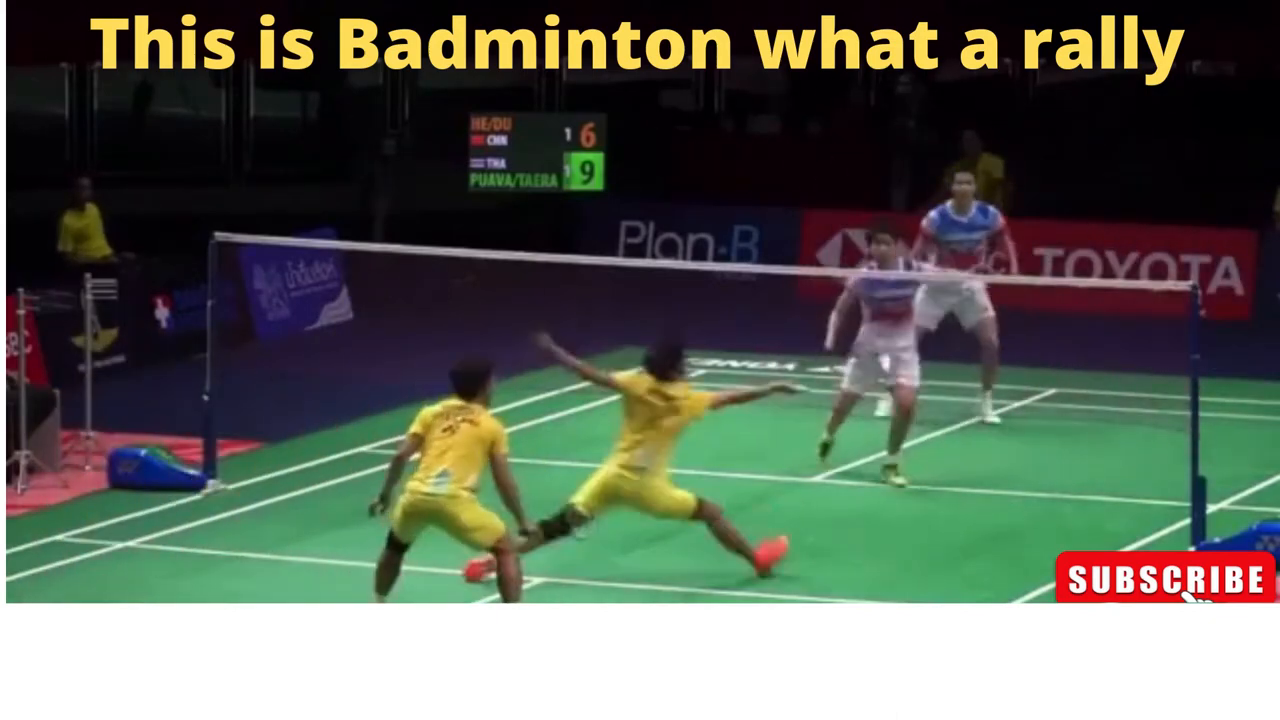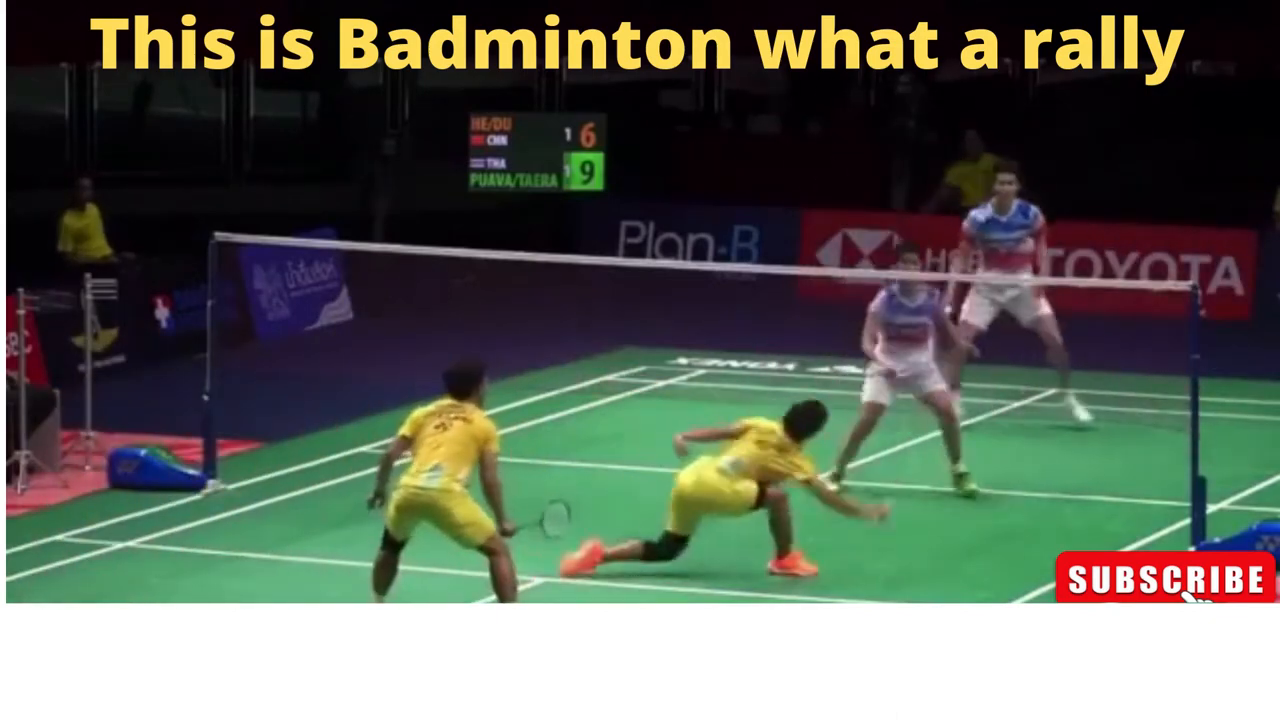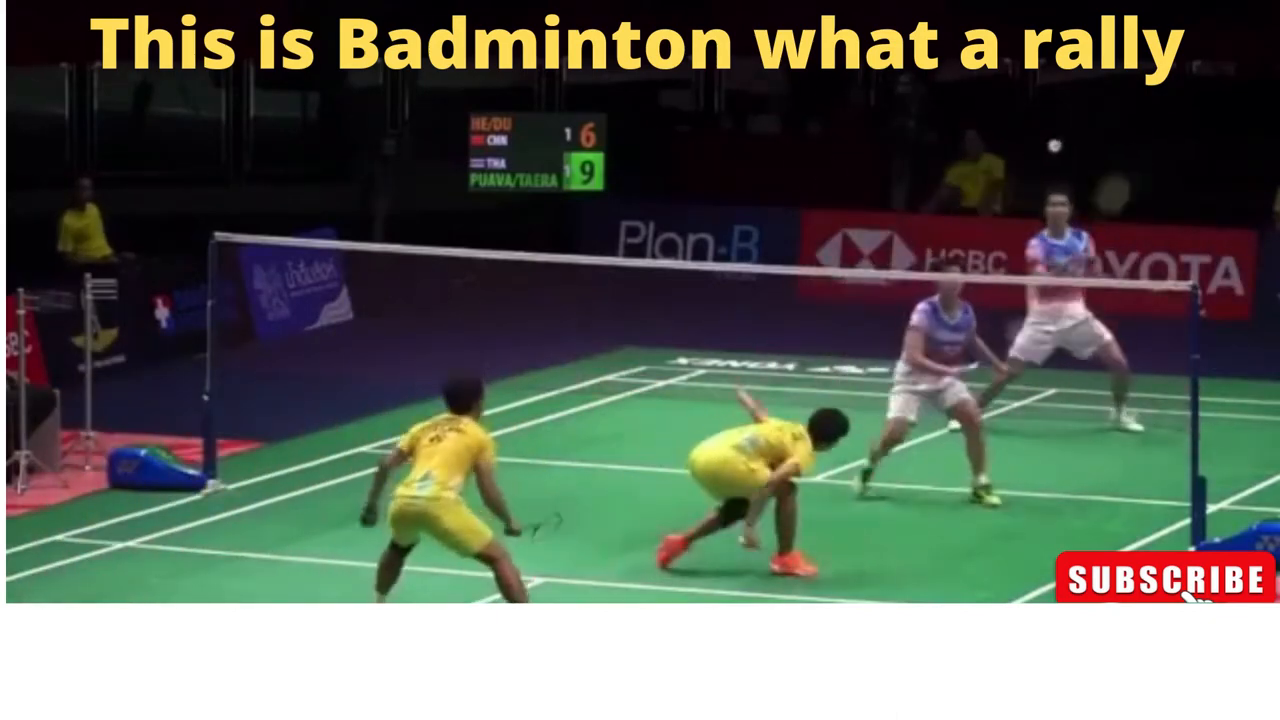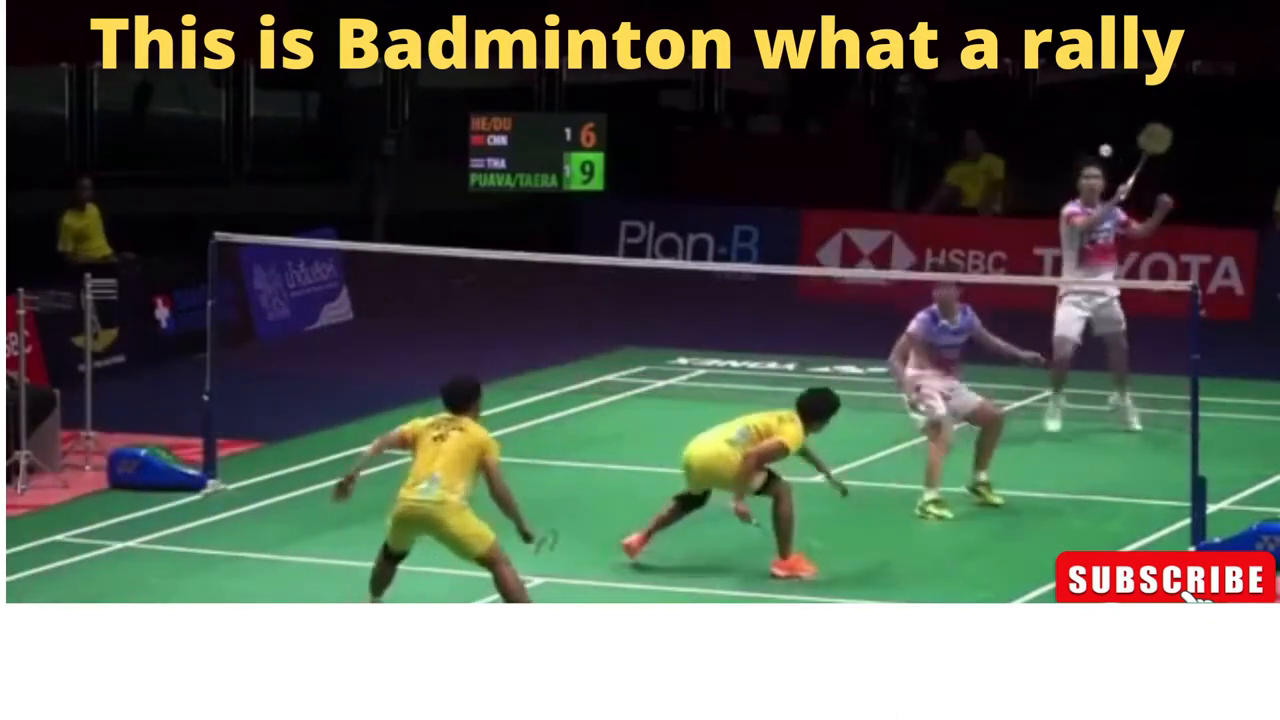
dt=0.2s
person 1, frame 1
left shoulder: (637, 383)
right shoulder: (690, 399)
left elbow: (590, 372)
right elbow: (732, 397)
left wrist: (553, 348)
right wrist: (773, 387)
left hip: (613, 475)
right hip: (645, 485)
left knee: (557, 525)
right knee: (710, 511)
left ankle: (495, 559)
right ankle: (757, 558)
person 1, frame 2
left shoulder: (763, 428)
right shoulder: (798, 461)
left elbow: (721, 431)
right elbow: (827, 497)
left wrist: (682, 438)
right wrist: (867, 510)
left hip: (689, 479)
right hip: (711, 487)
left knee: (664, 549)
right knee: (777, 497)
left ankle: (599, 553)
right ankle: (785, 560)
person 1, frame 3
left shoulder: (788, 427)
right shoulder: (802, 453)
left elbow: (756, 411)
right elbow: (766, 485)
left wrist: (744, 396)
right wrist: (751, 526)
left hip: (701, 454)
right hip: (723, 461)
left knee: (738, 505)
right knee: (787, 490)
left ankle: (681, 541)
right ankle: (785, 558)
person 1, frame 4
left shoulder: (786, 419)
right shoulder: (792, 434)
left elbow: (801, 448)
right elbow: (751, 454)
left wrist: (828, 475)
right wrist: (738, 500)
left hip: (694, 451)
right hip: (716, 457)
left knee: (694, 497)
right knee: (780, 490)
left ankle: (641, 539)
right ankle: (786, 561)
person 2, frame 1
left shoulder: (989, 215)
right shoulder: (936, 218)
left elbow: (1005, 242)
right elbow: (918, 254)
left wrist: (1013, 268)
left hip: (971, 285)
right hip: (939, 285)
left knee: (991, 343)
left ankle: (986, 401)
person 2, frame 2
left shoulder: (1031, 214)
right shoulder: (976, 218)
left elbow: (1040, 247)
right elbow: (962, 257)
right wrist: (950, 292)
left hip: (1023, 284)
right hip: (986, 286)
left knee: (1054, 341)
right knee: (961, 343)
left ankle: (1068, 398)
right ankle: (953, 399)
person 2, frame 3
left shoulder: (1083, 239)
right shoulder: (1037, 243)
left elbow: (1094, 272)
right elbow: (1041, 277)
left hip: (1076, 315)
right hip: (1044, 317)
left knee: (1119, 364)
right knee: (1010, 372)
left ankle: (1120, 413)
person 2, frame 4
left shoulder: (1111, 210)
right shoulder: (1071, 211)
left elbow: (1139, 232)
right elbow: (1084, 224)
left wrist: (1160, 211)
right wrist: (1111, 202)
left hip: (1105, 289)
right hip: (1074, 291)
left knee: (1120, 349)
right knee: (1063, 353)
left ankle: (1122, 398)
right ankle: (1055, 400)
person 3, frame 1
left shoulder: (914, 270)
right shoulder: (861, 278)
right elbow: (839, 311)
right wrist: (831, 337)
left hip: (903, 348)
right hip: (868, 348)
left knee: (906, 405)
right knee: (845, 402)
left ankle: (891, 463)
right ankle: (827, 439)
person 3, frame 2
left shoulder: (932, 296)
right shoulder: (884, 299)
left elbow: (943, 323)
right elbow: (867, 341)
left wrist: (961, 343)
right wrist: (881, 362)
left hip: (921, 364)
right hip: (887, 365)
left knee: (947, 411)
right knee: (867, 419)
left ankle: (958, 471)
right ankle: (838, 471)
person 3, frame 3
left shoulder: (967, 313)
right shoulder: (924, 312)
left elbow: (973, 341)
right elbow: (912, 357)
left wrist: (996, 364)
right wrist: (945, 370)
left hip: (946, 377)
right hip: (912, 377)
left knee: (973, 419)
right knee: (895, 434)
left ankle: (980, 484)
right ankle: (869, 466)
person 3, frame 4
left shoulder: (966, 315)
right shoulder: (924, 321)
left elbow: (989, 340)
right elbow: (895, 358)
left wrist: (1021, 354)
right wrist: (907, 389)
left hip: (949, 384)
right hip: (922, 386)
left knee: (994, 418)
right knee: (942, 435)
left ankle: (979, 481)
right ankle: (930, 499)
person 4, frame 1
left shoulder: (430, 413)
right shoulder: (492, 427)
left elbow: (400, 456)
right elbow: (504, 482)
left wrist: (384, 494)
right wrist: (522, 521)
left hip: (416, 496)
right hip: (454, 501)
left knee: (395, 547)
right knee: (506, 550)
person 4, frame 2
left shoulder: (422, 414)
right shoulder: (484, 425)
left elbow: (389, 455)
right elbow: (490, 481)
left wrist: (379, 490)
right wrist: (502, 520)
left hip: (409, 492)
right hip: (446, 496)
left knee: (390, 546)
right knee: (498, 551)
person 4, frame 3
left shoulder: (422, 428)
right shoulder: (479, 437)
left elbow: (385, 466)
right elbow: (488, 491)
left wrist: (371, 505)
right wrist: (509, 522)
left hip: (402, 504)
right hip: (439, 505)
left knee: (398, 548)
right knee: (499, 558)
person 4, frame 4
left shoulder: (422, 425)
right shoulder: (482, 437)
left elbow: (382, 442)
right elbow: (499, 491)
left wrist: (353, 474)
right wrist: (522, 525)
left hip: (407, 505)
right hip: (445, 508)
left knee: (391, 554)
right knee: (499, 563)
